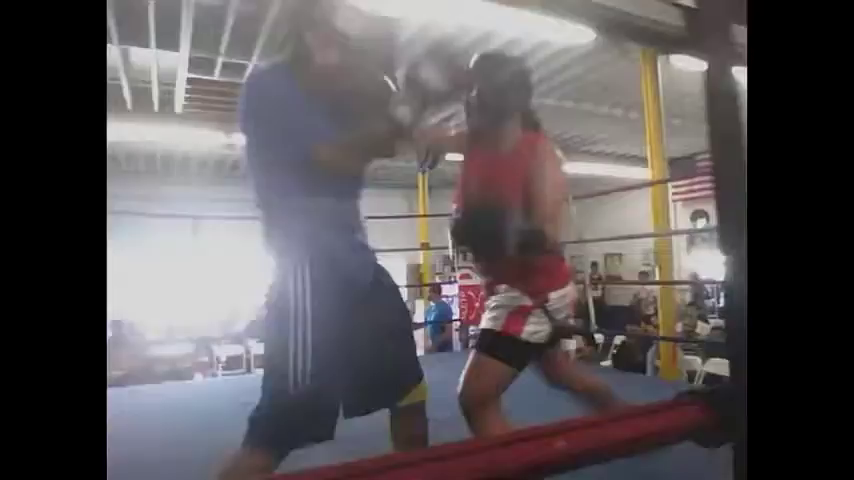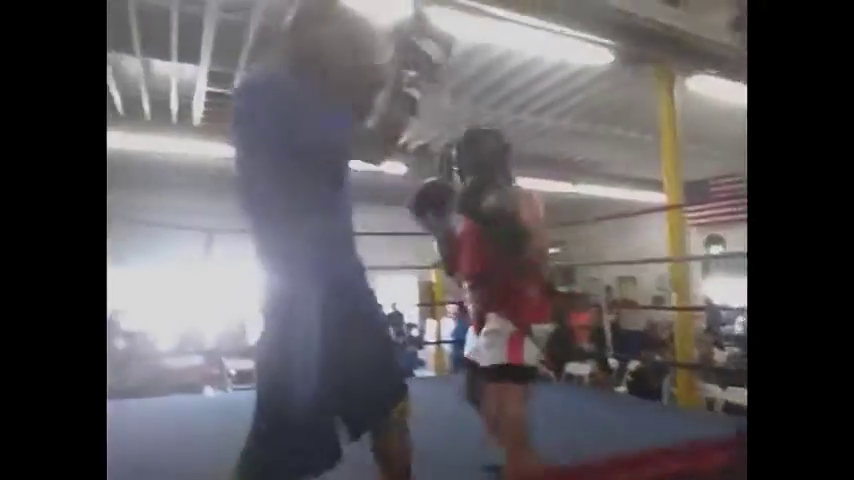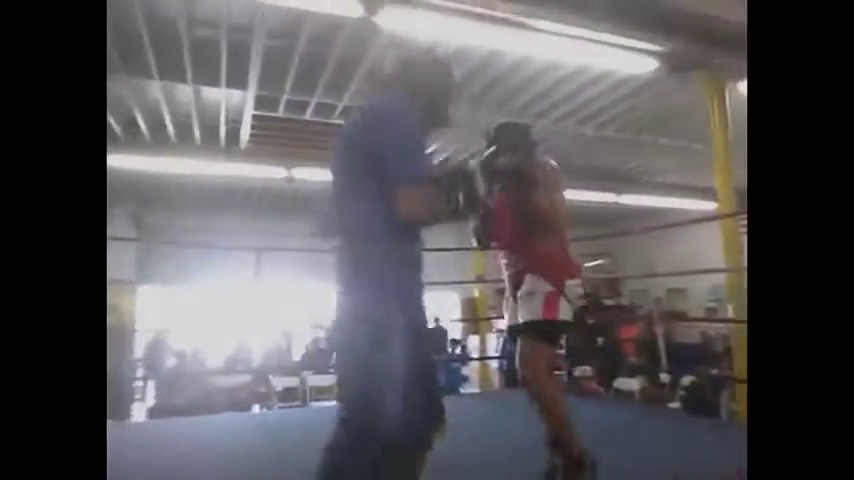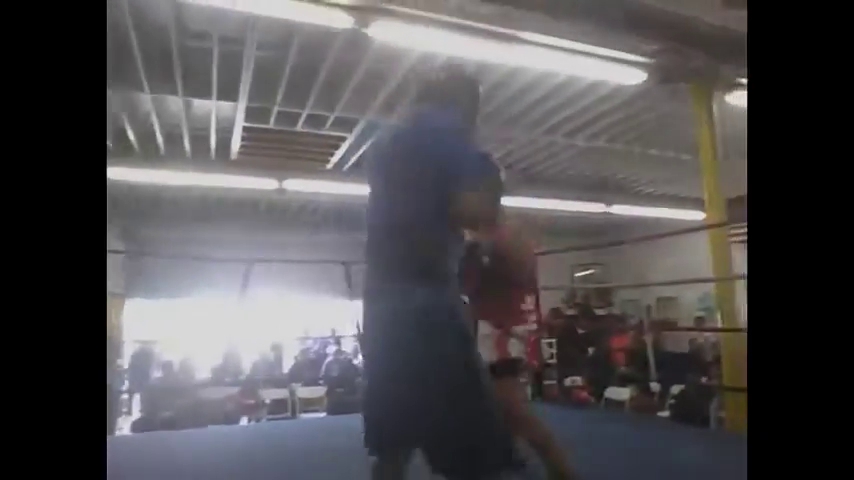
dt=0.3s
person 1, frame 1
left shoulder: (337, 93)
right shoulder: (271, 88)
left elbow: (383, 140)
right elbow: (336, 159)
left hip: (351, 257)
right hip: (310, 266)
left knee: (406, 386)
right knee: (289, 415)
person 1, frame 2
left shoulder: (315, 100)
right shoulder: (266, 93)
right elbow: (367, 146)
left hip: (341, 279)
right hip: (305, 287)
left knee: (388, 403)
person 1, frame 3
right shoulder: (394, 114)
right elbow: (411, 206)
left wrist: (435, 187)
right wrist: (453, 203)
left hip: (380, 297)
right hip: (383, 301)
left knee: (416, 428)
person 1, frame 4
left shoulder: (392, 141)
right shoulder: (448, 126)
right elbow: (475, 208)
right wrist: (490, 195)
left hip: (383, 295)
right hip: (422, 296)
person 2, frame 1
left shoulder: (537, 152)
right shoulder: (474, 142)
left elbow: (545, 235)
left wrist: (520, 231)
left hip: (533, 289)
right hip: (515, 287)
left knee: (476, 398)
right knee: (561, 373)
person 2, frame 2
left shoulder: (519, 202)
right shoulder: (475, 211)
left elbow: (535, 261)
right elbow: (456, 265)
left wrist: (503, 223)
right wrist: (440, 225)
left hip: (517, 320)
right hip: (489, 319)
left knee: (505, 423)
right knee: (479, 396)
person 2, frame 3
left shoulder: (542, 170)
right shoulder: (504, 190)
left elbow: (549, 217)
right elbow: (486, 236)
left wrist: (521, 176)
right wrist: (484, 196)
left hip: (549, 279)
right hip: (523, 281)
left knee: (533, 373)
right knee: (537, 372)
right ankle: (561, 448)
person 2, frame 4
left shoulder: (505, 237)
left elbow: (522, 273)
right elbow: (470, 285)
left hip: (502, 325)
right hip: (492, 323)
left knee: (515, 409)
